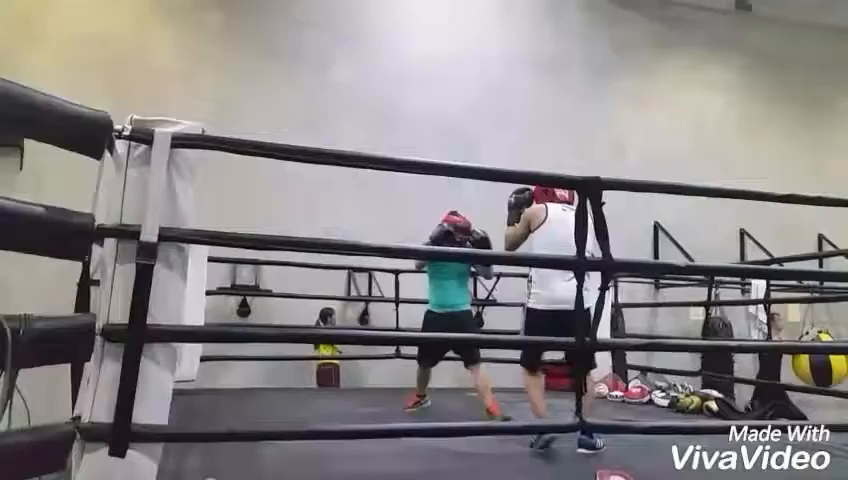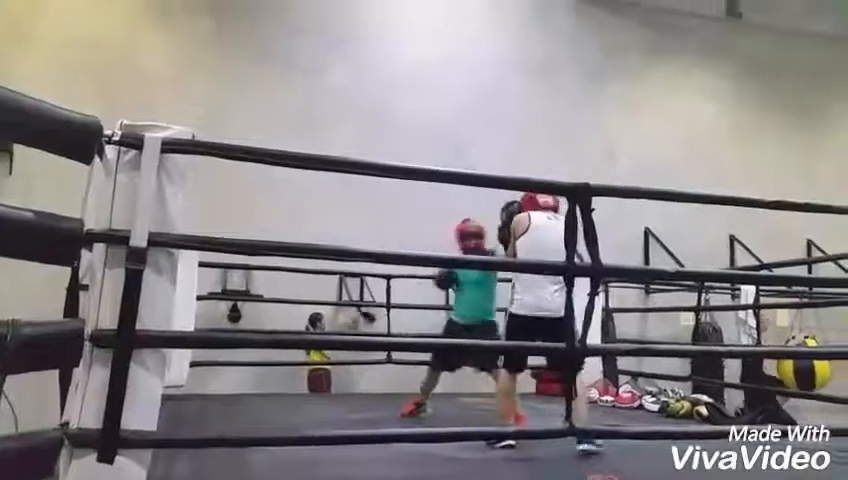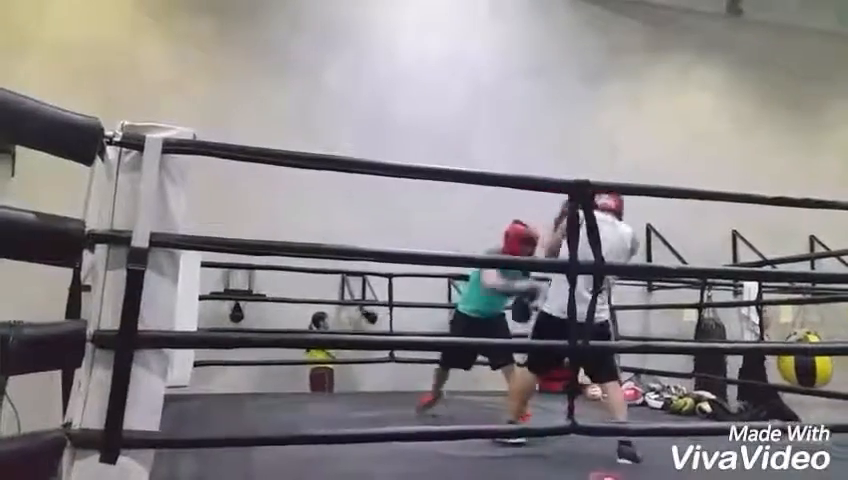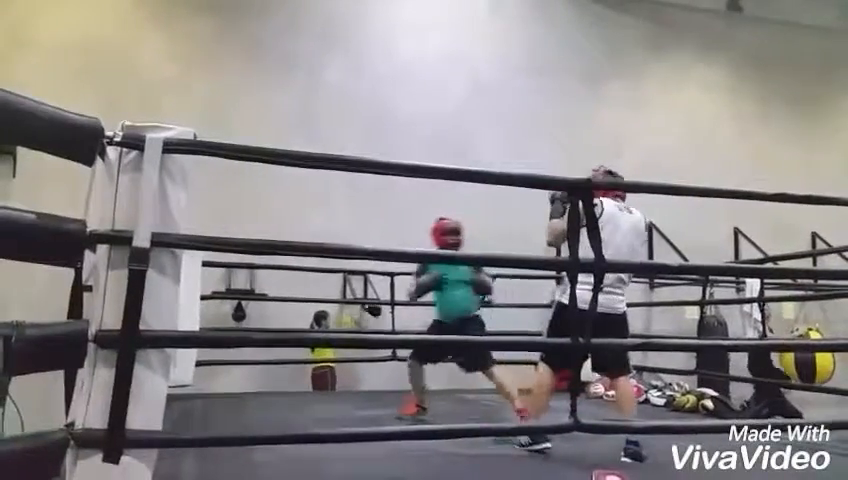
dt=0.4s
person 1, frame 1
left shoulder: (536, 212)
right shoulder: (586, 220)
left elbow: (510, 244)
left wrist: (514, 212)
left hip: (542, 302)
right hip: (578, 303)
left knee: (531, 366)
right knee: (582, 368)
right ankle: (585, 433)
person 1, frame 2
left shoulder: (522, 220)
left elbow: (511, 257)
left wrist: (506, 231)
left hip: (523, 309)
right hip: (559, 311)
left knee: (510, 369)
right knee: (572, 371)
right ankle: (584, 433)
person 1, frame 3
left shoulder: (578, 218)
right shoulder: (630, 236)
left elbow: (550, 250)
left wrist: (560, 221)
left hip: (557, 310)
right hip: (595, 316)
left knee: (532, 367)
right knee: (608, 379)
left ankle: (513, 425)
right ankle: (624, 442)
person 1, frame 4
left shoulder: (588, 206)
right shoulder: (640, 220)
left elbow: (553, 238)
left wrist: (557, 208)
left hip: (575, 301)
right hip: (613, 306)
left knee: (548, 364)
right knee: (619, 373)
left ankle: (536, 432)
right ankle: (632, 441)
person 2, frame 1
right shoulder: (432, 249)
left elbow: (488, 275)
right elbow: (418, 264)
left wrist: (483, 249)
right wrist: (433, 241)
left hip: (462, 315)
right hip: (435, 315)
left knee: (474, 362)
right knee: (425, 360)
left ankle: (491, 407)
right ankle: (421, 395)
person 2, frame 2
left shoulder: (488, 257)
right elbow: (444, 286)
right wrist: (443, 277)
left hip: (485, 324)
right hip: (458, 323)
left knee: (492, 367)
right knee: (436, 365)
left ankle: (514, 411)
right ankle: (420, 402)
person 2, frame 3
left shoulder: (520, 268)
left elbow: (528, 287)
right elbow: (489, 283)
right wrist: (520, 287)
left hip: (494, 318)
right hip: (467, 316)
left knee: (507, 365)
right knee: (447, 362)
right ankle: (434, 394)
person 2, frame 4
right shoulder: (429, 263)
left elbow: (488, 288)
right elbow: (413, 294)
left wrist: (480, 282)
right wrist: (423, 284)
left hip: (469, 322)
right hip: (442, 322)
left knee: (487, 368)
right knee: (415, 360)
left ankle: (520, 409)
right ankle: (419, 405)
